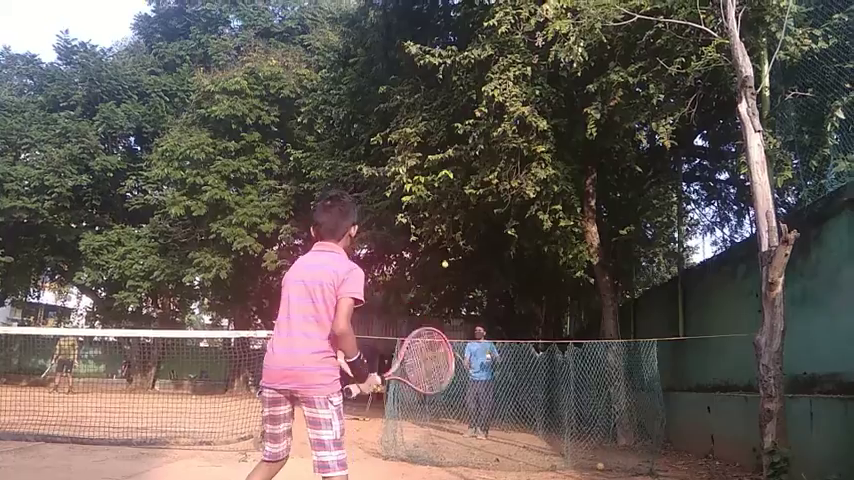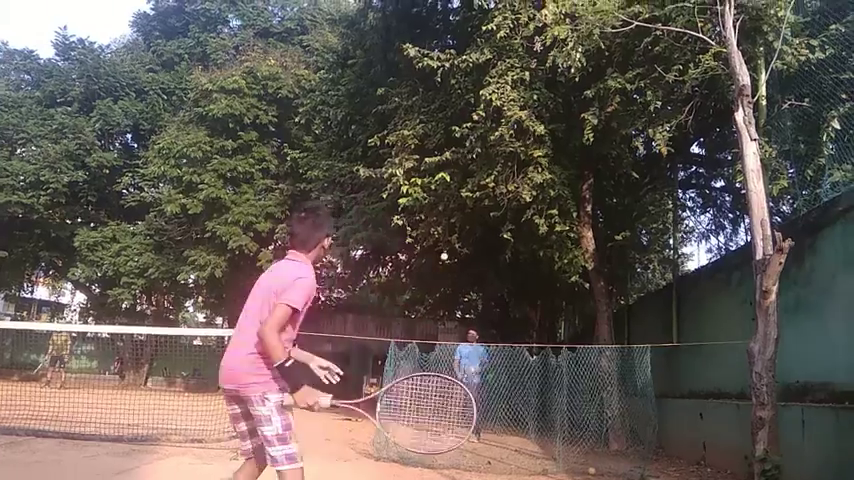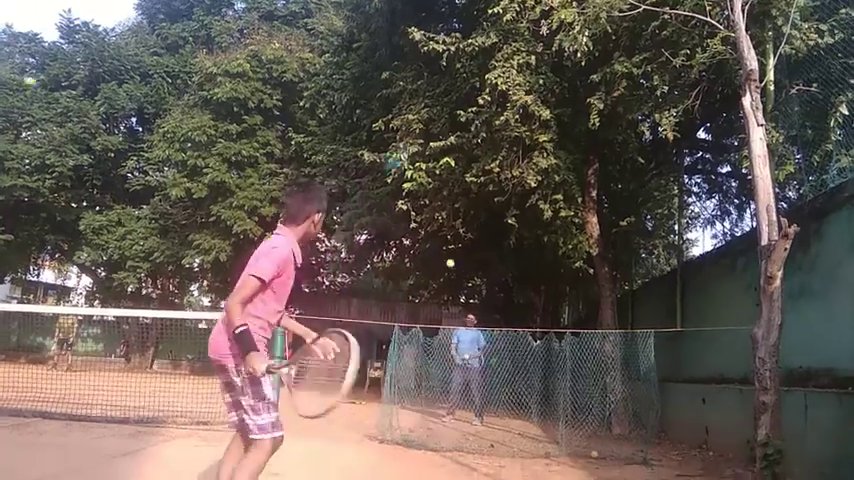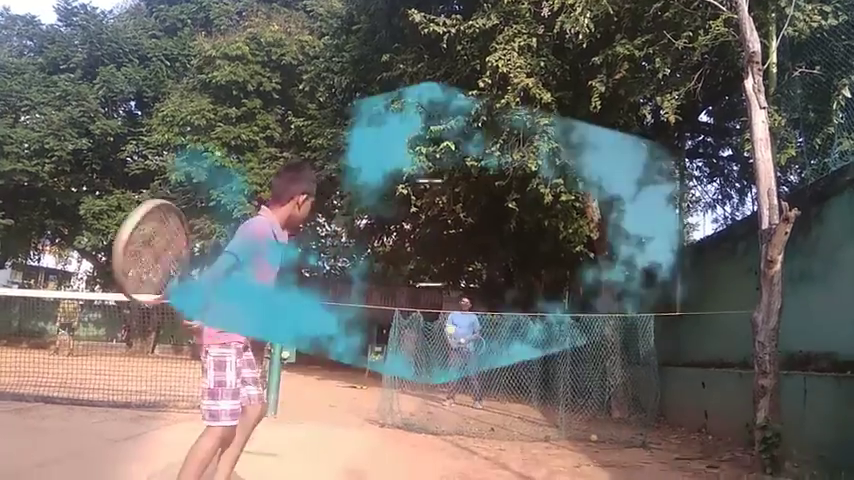
dt=0.2s
person 1, frame 1
left shoulder: (296, 266)
right shoulder: (350, 271)
right elbow: (340, 328)
right wrist: (361, 370)
left hip: (274, 371)
right hip: (317, 377)
person 1, frame 2
left shoulder: (274, 271)
right shoulder: (303, 279)
right elbow: (268, 332)
left wrist: (310, 360)
right wrist: (297, 383)
left hip: (231, 372)
right hip: (258, 377)
person 1, frame 3
right shoulder: (281, 250)
right elbow: (235, 303)
left wrist: (311, 337)
right wrist: (250, 351)
left hip: (234, 349)
right hip: (238, 350)
left knee: (247, 434)
right knee: (269, 436)
person 1, frame 4
left shoulder: (275, 237)
right shoulder: (257, 230)
right elbow: (215, 274)
left hip: (241, 339)
right hip: (223, 336)
left knee: (254, 408)
right knee: (222, 426)
